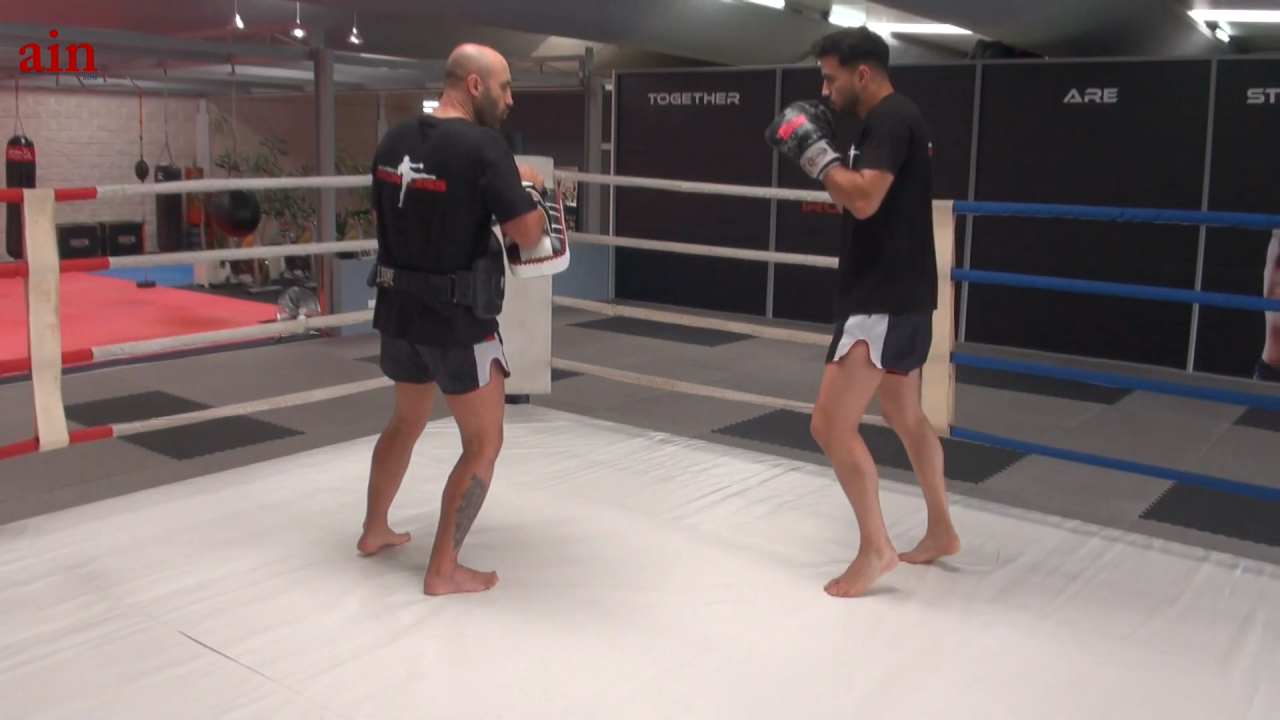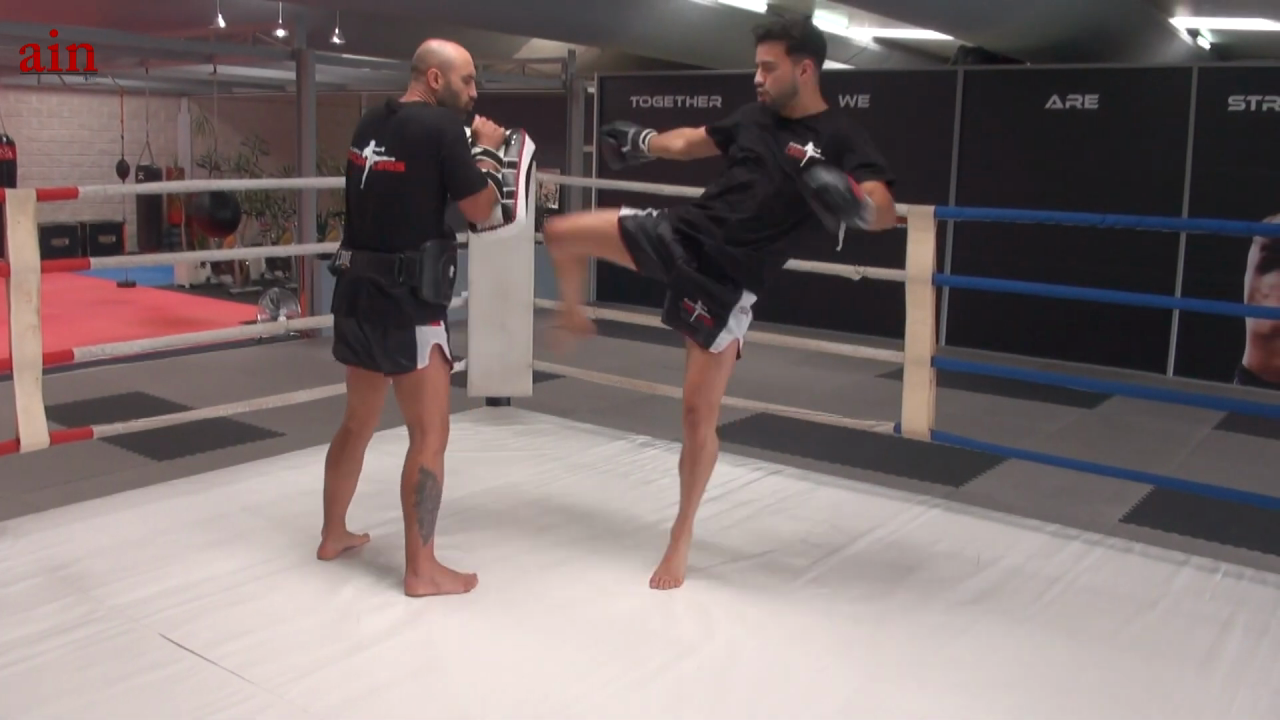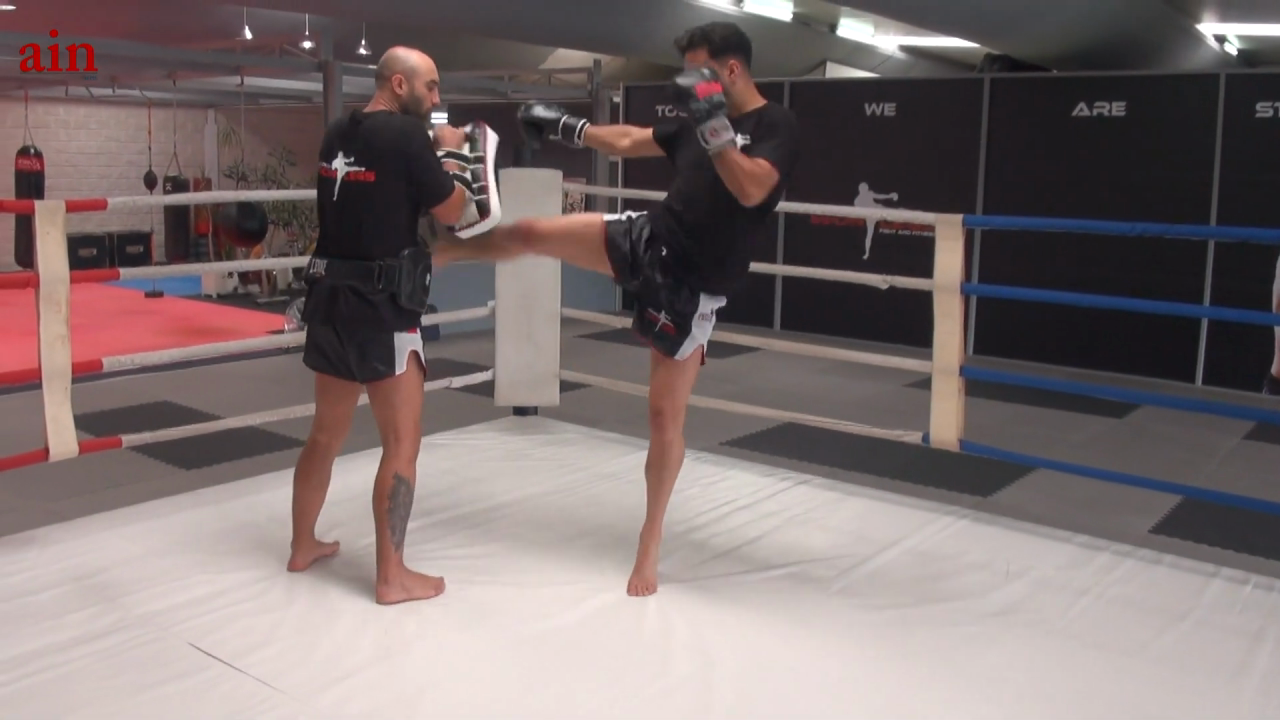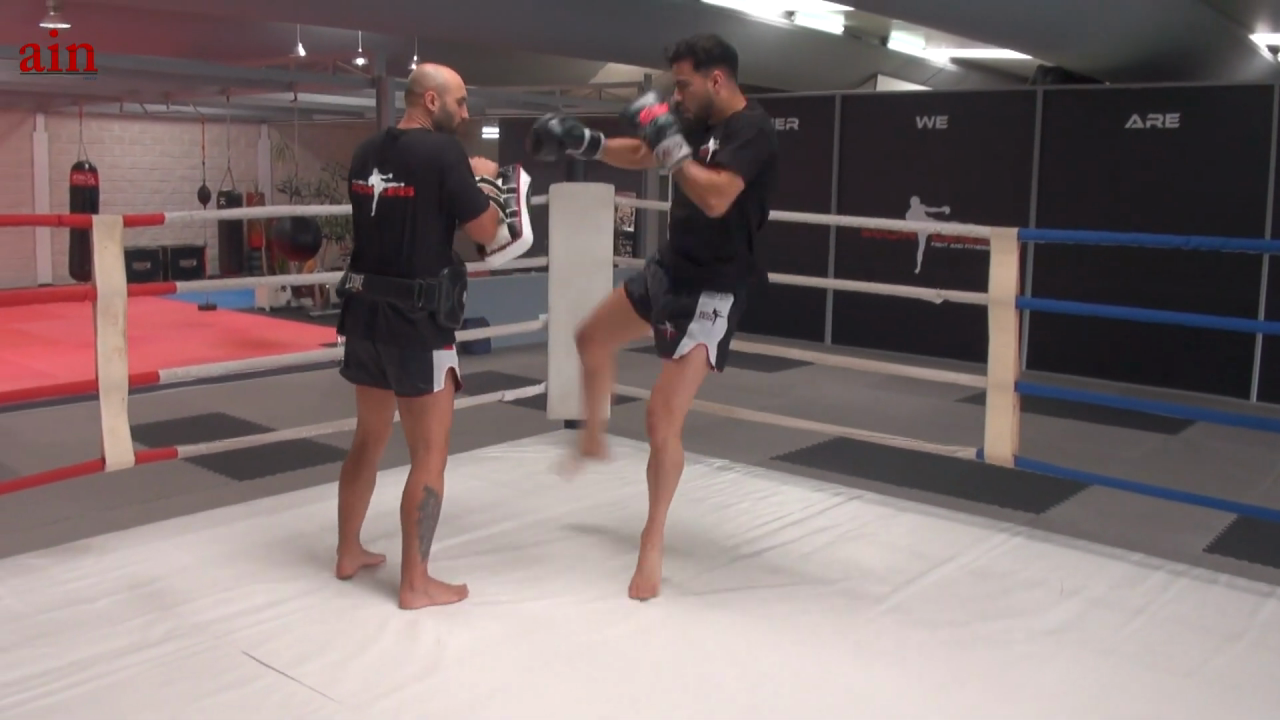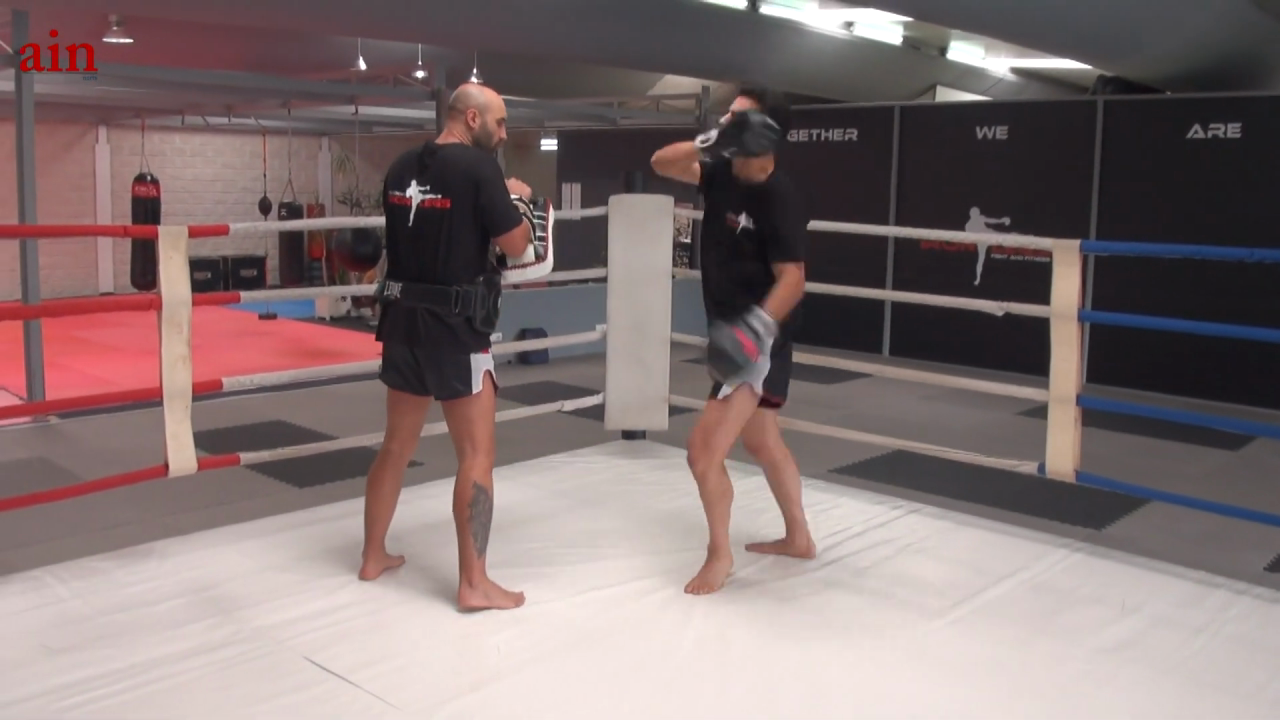
dt=0.7s
person 1, frame 1
left shoulder: (890, 119)
right shoulder: (893, 119)
left elbow: (863, 200)
right elbow: (860, 196)
left wrist: (813, 149)
right wrist: (819, 151)
left hip: (883, 301)
right hip: (902, 298)
left knee: (831, 425)
right knee: (906, 417)
left ankle: (875, 548)
right ankle: (940, 531)
person 1, frame 2
left shoulder: (845, 137)
right shoulder: (755, 117)
left elbow: (883, 208)
right elbow: (689, 143)
left wrist: (852, 208)
right wrist: (638, 139)
left hip: (732, 281)
right hip: (685, 233)
left knee: (700, 414)
right knee: (563, 233)
left ankle: (681, 539)
right ankle: (573, 314)
person 1, frame 3
left shoulder: (777, 126)
right shoulder: (693, 123)
left elbow: (751, 190)
right elbow: (629, 142)
left wrist: (711, 119)
right wrist: (562, 124)
left hip: (694, 285)
right hip: (647, 245)
left knee: (665, 419)
right knee: (529, 232)
left ankle: (649, 543)
right ankle: (430, 254)
person 1, frame 4
left shoulder: (751, 132)
right shoulder: (699, 125)
left elbow: (716, 200)
right elbow: (634, 156)
left wrist: (667, 135)
right wrist: (578, 139)
left hip: (710, 294)
right hip: (675, 274)
left knee: (662, 421)
right knee: (591, 337)
left ankle: (651, 549)
right ankle: (594, 430)
person 1, frame 5
left shoulder: (781, 200)
right shoulder: (726, 166)
left elbow: (792, 281)
right elbow: (664, 163)
left wrist: (751, 332)
right wrist: (715, 139)
left hip: (757, 337)
right hip: (731, 323)
left knee: (702, 454)
right knee: (763, 444)
left ankle: (718, 557)
right ankle: (798, 538)
person 2, frame 1
left shoulder: (395, 140)
right shoulder: (483, 146)
right elbow: (527, 234)
right wrist: (526, 184)
left hip: (399, 308)
right hip: (457, 318)
left knee: (406, 421)
right knee: (483, 443)
left ankle: (374, 529)
right ankle: (444, 569)
person 2, frame 2
left shoulder: (375, 122)
right shoulder: (440, 128)
right elbow: (482, 211)
right wrist: (487, 151)
left hip: (355, 290)
right hip: (407, 301)
left knee: (358, 422)
right knee: (429, 434)
left ankle: (333, 534)
right ankle: (423, 567)
person 2, frame 3
left shoulder: (337, 135)
right shoulder: (407, 133)
right elbow: (453, 212)
right wrist: (448, 154)
left hip: (329, 299)
right hip: (381, 306)
left knee: (326, 432)
right knee: (402, 441)
left ankle: (303, 545)
right ankle: (392, 576)
person 2, frame 4
left shoulder: (366, 154)
right shoulder: (441, 151)
right elbow: (486, 232)
right wrist: (481, 177)
left hip: (365, 312)
right hip: (417, 321)
left knee: (370, 438)
right knee: (430, 454)
left ankle: (349, 551)
right ankle: (416, 583)
person 2, frame 5
left shoulder: (401, 168)
right shoulder: (477, 166)
right elbow: (515, 245)
right wrist: (515, 197)
left hip: (404, 319)
right hip: (455, 325)
left knee: (397, 445)
right knee: (477, 455)
left ankle: (373, 556)
right ankle: (474, 583)
